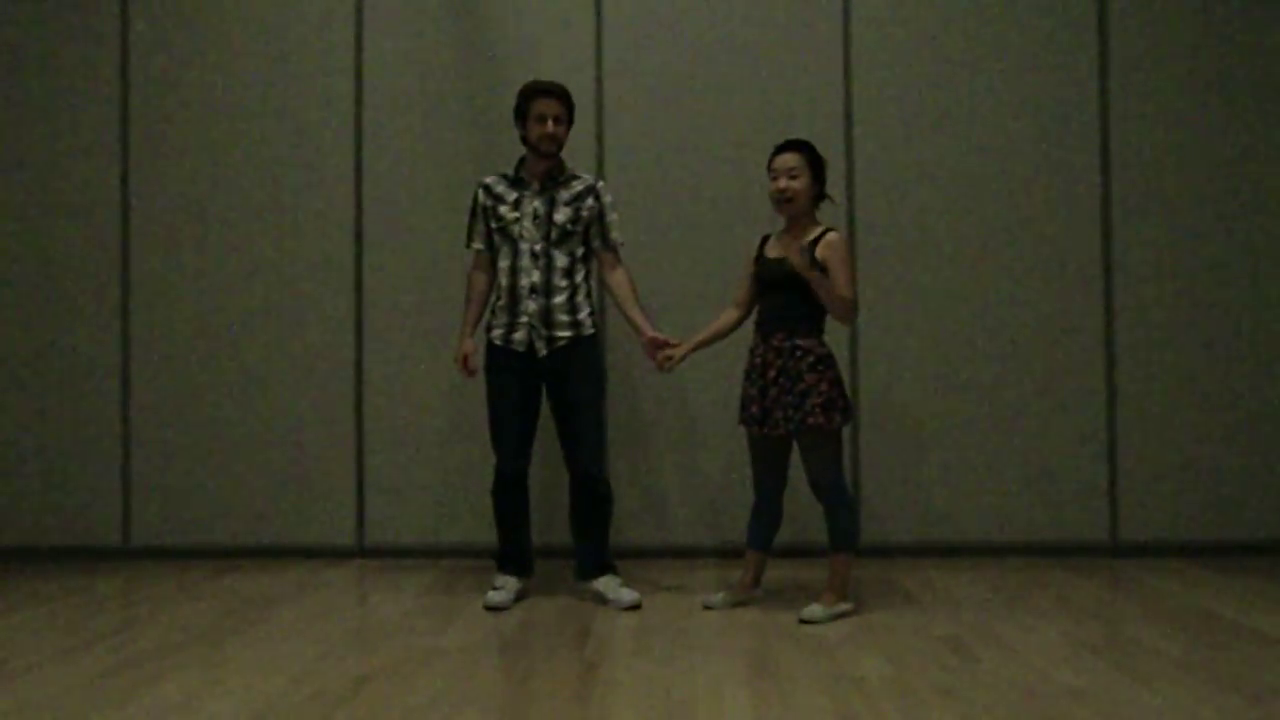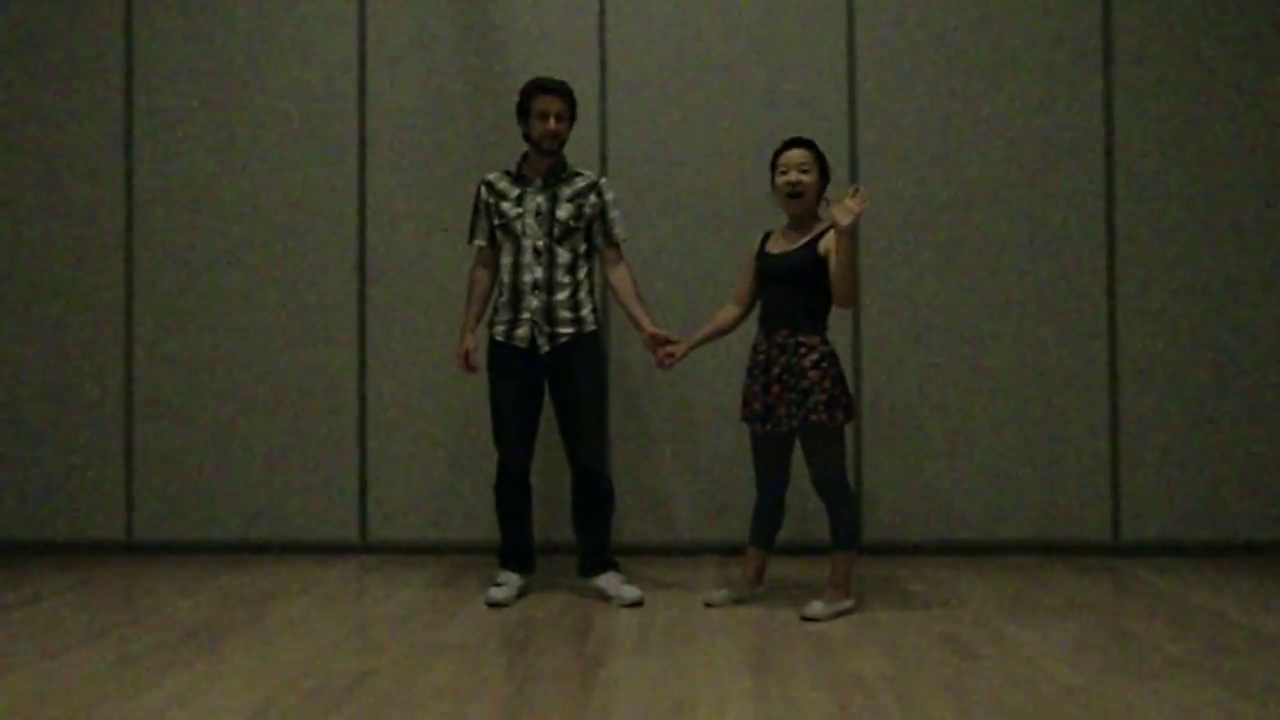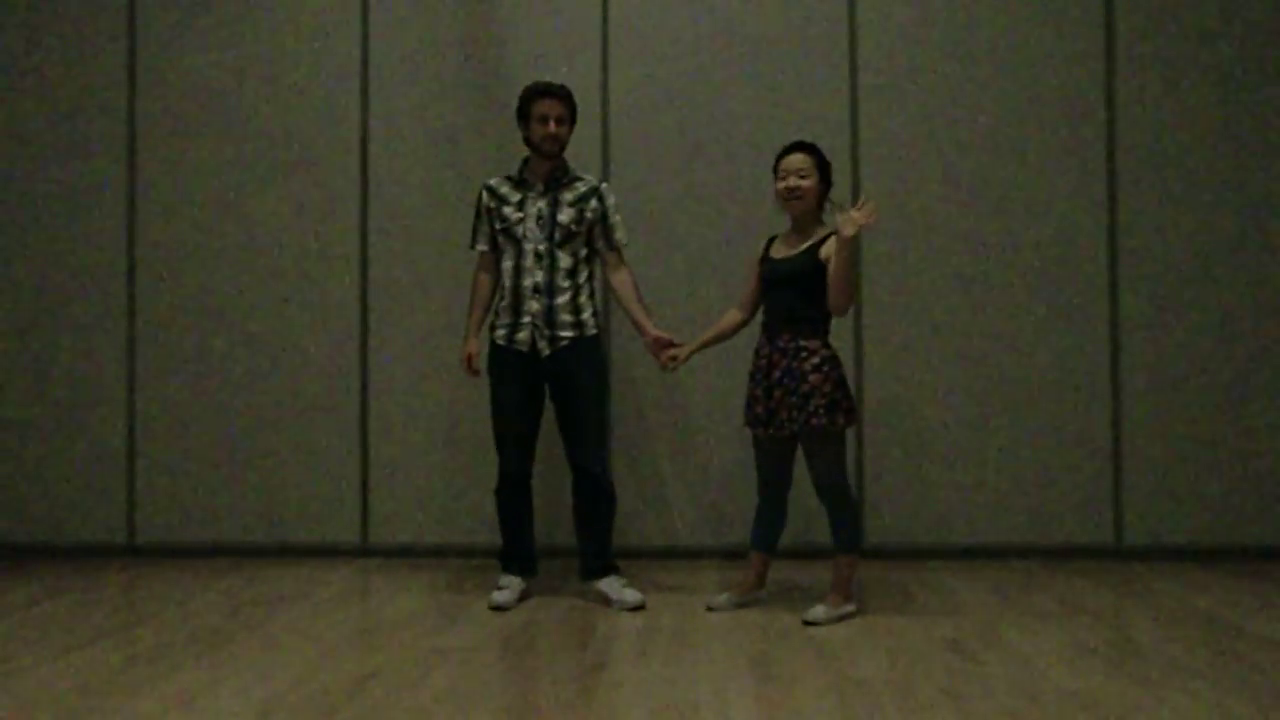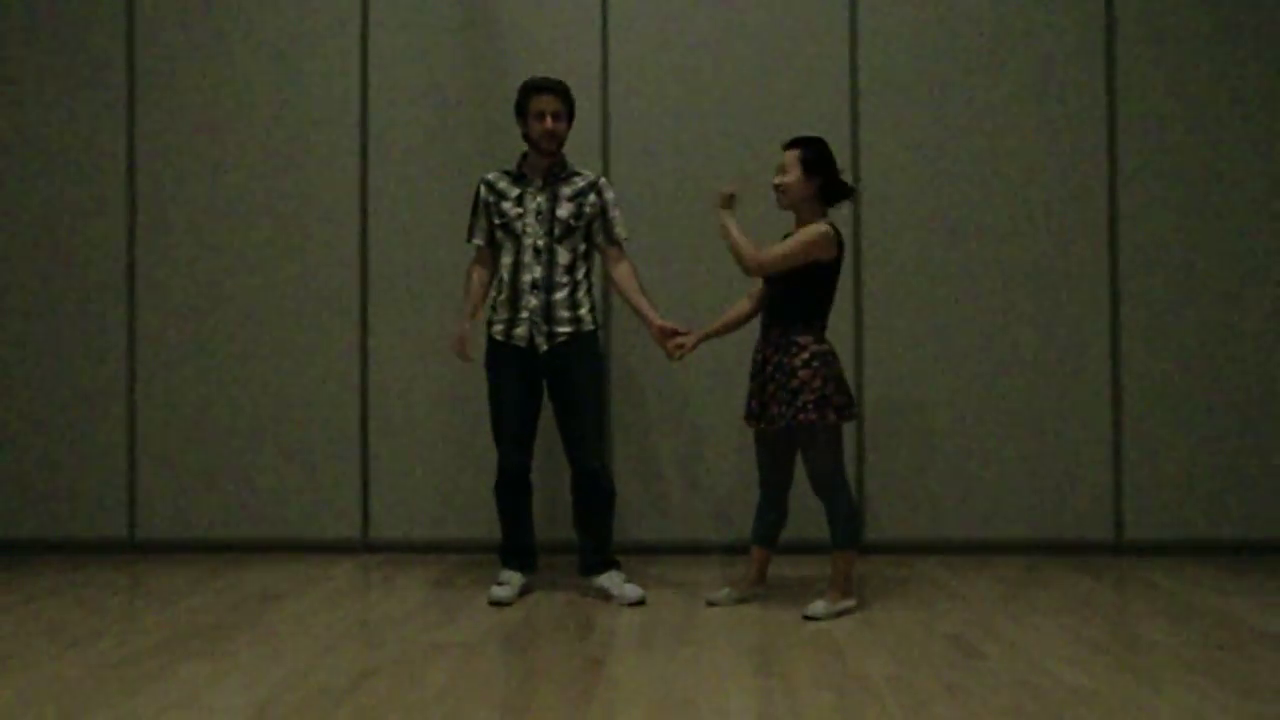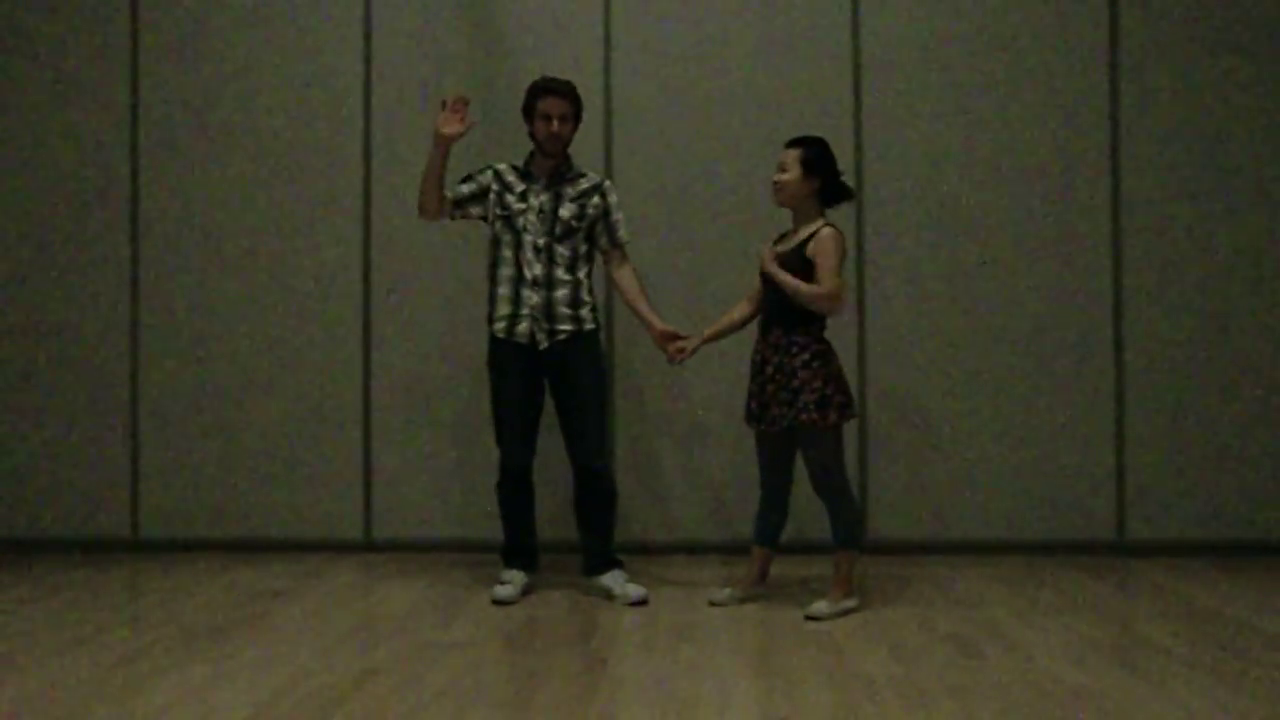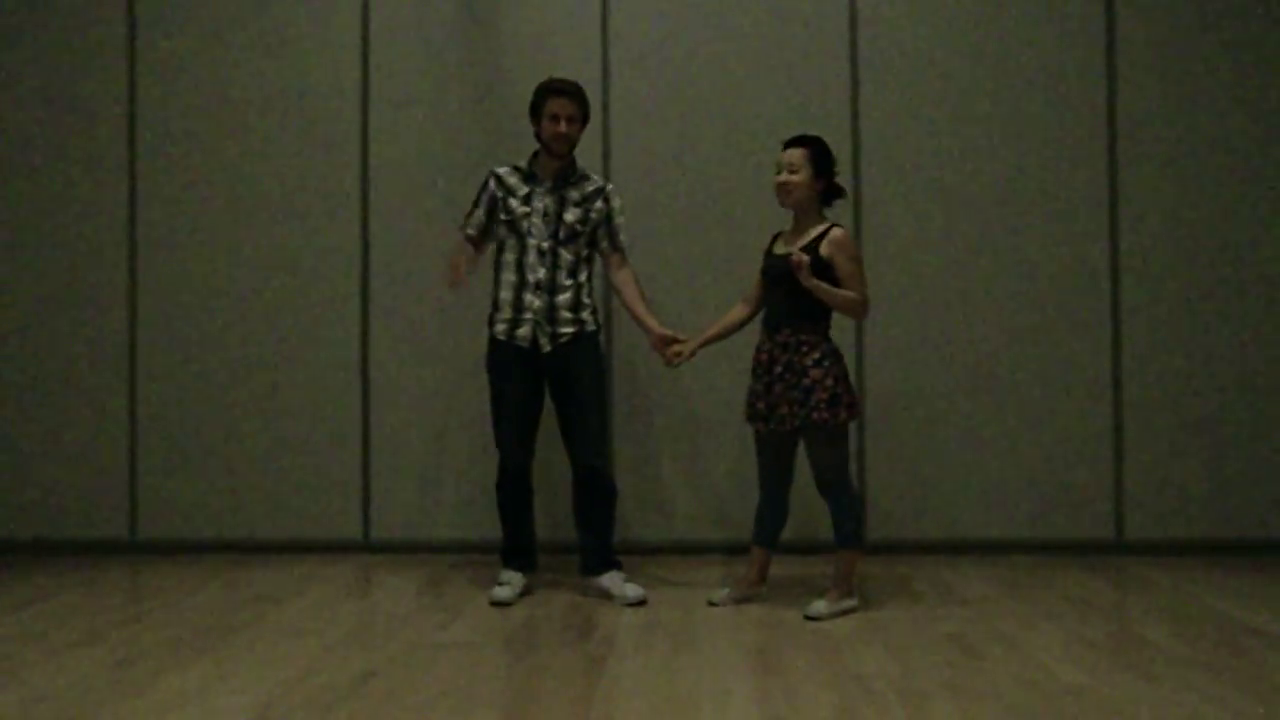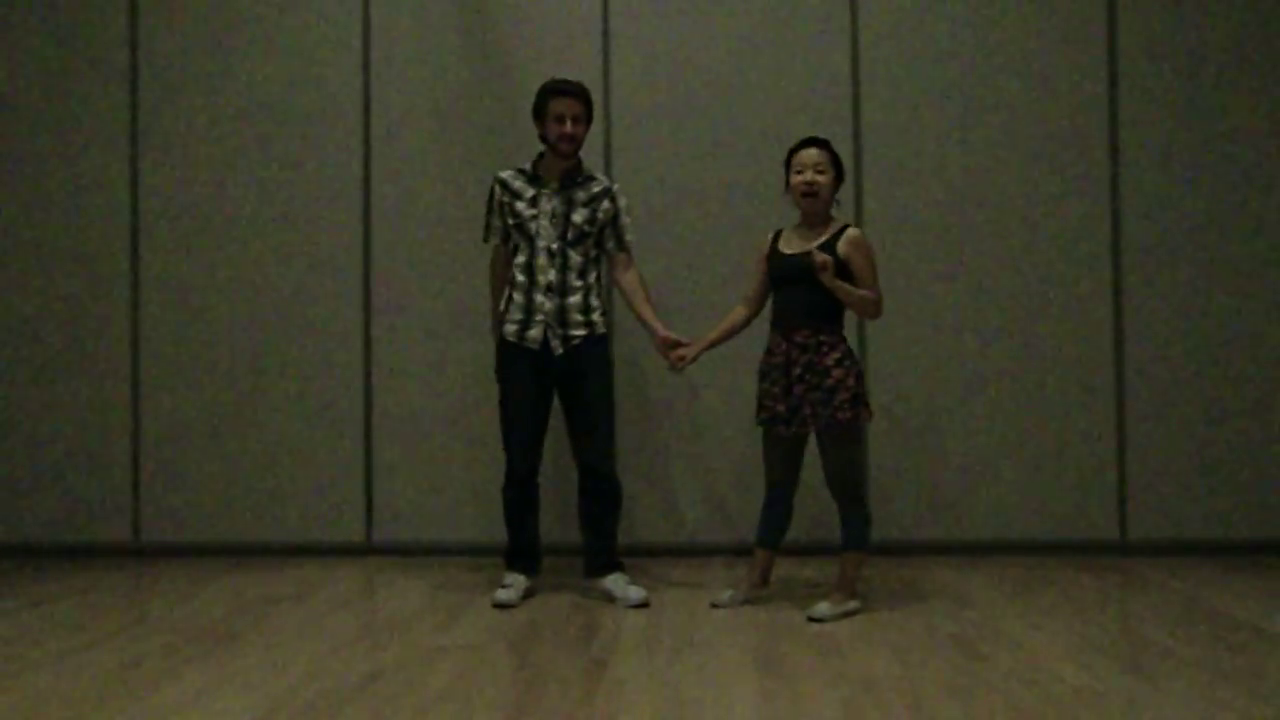
dt=0.4s
person 1, frame 1
left shoulder: (590, 192)
right shoulder: (491, 192)
left elbow: (612, 266)
right elbow: (482, 268)
left wrist: (644, 328)
right wrist: (467, 333)
left hip: (575, 344)
right hip: (509, 345)
left knee: (588, 463)
right knee: (510, 465)
left ankle: (597, 570)
right ankle: (512, 570)
person 1, frame 2
left shoulder: (592, 189)
right shoulder: (494, 188)
left elbow: (613, 263)
right elbow: (484, 265)
left wrist: (645, 325)
right wrist: (469, 329)
left hip: (577, 340)
right hip: (511, 342)
left knee: (590, 460)
right knee: (512, 461)
left ankle: (599, 567)
right ankle: (514, 567)
person 1, frame 3
left shoulder: (593, 194)
right shoulder: (495, 193)
left elbow: (615, 267)
right elbow: (486, 269)
left wrist: (647, 328)
right wrist: (471, 334)
left hip: (577, 344)
right hip: (512, 345)
left knee: (590, 463)
right knee: (513, 464)
left ankle: (601, 570)
right ankle: (515, 570)
person 1, frame 4
left shoulder: (591, 189)
right shoulder: (492, 189)
left elbow: (616, 261)
right elbow: (481, 264)
left wrist: (652, 318)
right wrist: (466, 319)
left hip: (574, 339)
right hip: (509, 341)
left knee: (589, 457)
right knee: (512, 460)
left ankle: (600, 566)
right ankle: (515, 566)
person 1, frame 5
left shoulder: (595, 190)
right shoulder: (497, 181)
left elbow: (618, 262)
right elbow: (431, 209)
left wrist: (653, 323)
right wrist: (442, 145)
left hip: (576, 339)
right hip: (512, 339)
left knee: (591, 457)
right knee: (514, 459)
left ankle: (603, 566)
right ankle: (518, 565)
person 1, frame 6
left shoulder: (598, 193)
right shoulder: (501, 182)
left elbow: (617, 265)
right elbow: (474, 245)
left wrist: (652, 326)
right wrist: (459, 263)
left hip: (576, 341)
right hip: (512, 341)
left knee: (592, 459)
right knee: (514, 460)
left ankle: (602, 566)
right ankle: (516, 566)
person 1, frame 7
left shoulder: (604, 194)
right shoulder: (507, 186)
left elbow: (622, 267)
right elbow: (500, 265)
left wrist: (656, 329)
right wrist: (495, 331)
left hip: (585, 343)
right hip: (523, 343)
left knee: (597, 462)
right knee: (521, 462)
left ankle: (604, 568)
right ankle: (520, 568)
person 2, frame 1
left shoulder: (827, 241)
right shoulder: (765, 245)
left elbow: (847, 311)
right elbow: (737, 310)
left wrist: (809, 272)
right wrist: (686, 348)
left hip: (809, 366)
right hip: (764, 366)
left knee: (827, 483)
right knee: (766, 485)
left ankle: (838, 592)
right ankle: (749, 581)
person 2, frame 2
left shoulder: (828, 238)
right shoulder: (765, 243)
left elbow: (844, 298)
right elbow: (738, 307)
left wrist: (845, 233)
right wrist: (687, 345)
left hip: (811, 363)
right hip: (766, 363)
left knee: (828, 480)
right knee: (768, 482)
left ankle: (840, 589)
right ankle: (750, 578)
person 2, frame 3
left shoulder: (831, 244)
right shoulder: (771, 247)
left elbow: (839, 304)
right elbow: (742, 309)
left wrist: (844, 240)
right wrist: (691, 347)
left hip: (813, 368)
right hip: (769, 367)
left knee: (830, 483)
right knee: (770, 486)
left ankle: (843, 593)
right ankle: (753, 582)
person 2, frame 4
left shoulder: (821, 236)
right shoulder: (794, 240)
left elbow: (753, 264)
right elbow: (755, 300)
left wrist: (727, 216)
right wrist: (699, 336)
left hip: (808, 366)
right hip: (773, 365)
left knee: (827, 480)
right knee: (772, 482)
left ankle: (842, 588)
right ankle: (754, 577)
person 2, frame 5
left shoulder: (826, 238)
right shoulder: (781, 241)
left elbow: (829, 301)
right elbow: (752, 304)
left wrist: (779, 274)
right wrist: (698, 340)
left hip: (808, 366)
right hip: (771, 365)
left knee: (829, 480)
right knee: (773, 481)
left ankle: (844, 589)
right ankle: (755, 577)
person 2, frame 6
left shoulder: (835, 239)
right shoulder: (776, 243)
left elbow: (859, 306)
right elbow: (748, 306)
left wrist: (811, 281)
right wrist: (696, 344)
left hip: (815, 365)
right hip: (771, 365)
left knee: (833, 481)
right knee: (772, 483)
left ankle: (844, 589)
right ankle: (754, 579)
person 2, frame 7
left shoulder: (848, 239)
right shoulder: (774, 244)
left elbow: (874, 307)
right elbow: (749, 307)
left wrist: (832, 280)
right wrist: (698, 347)
left hip: (830, 365)
right hip: (781, 367)
left knee: (844, 482)
right knee: (778, 483)
left ankle: (847, 590)
right ankle: (757, 580)
